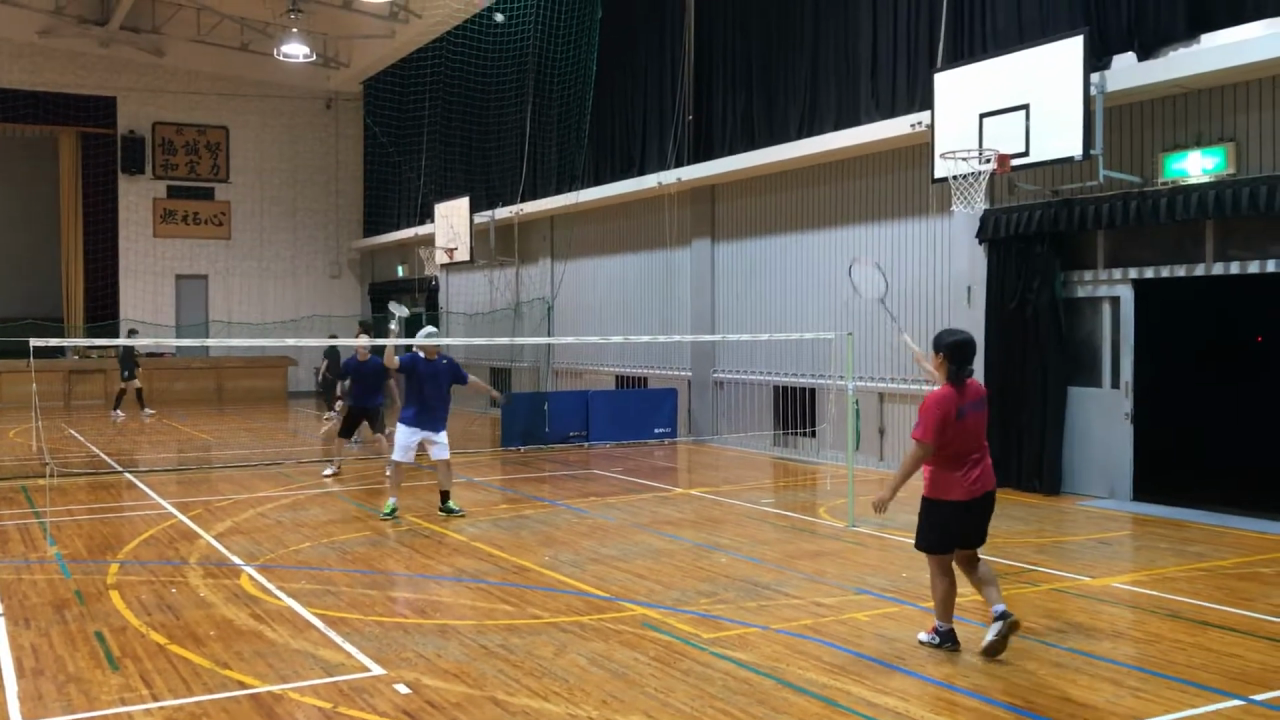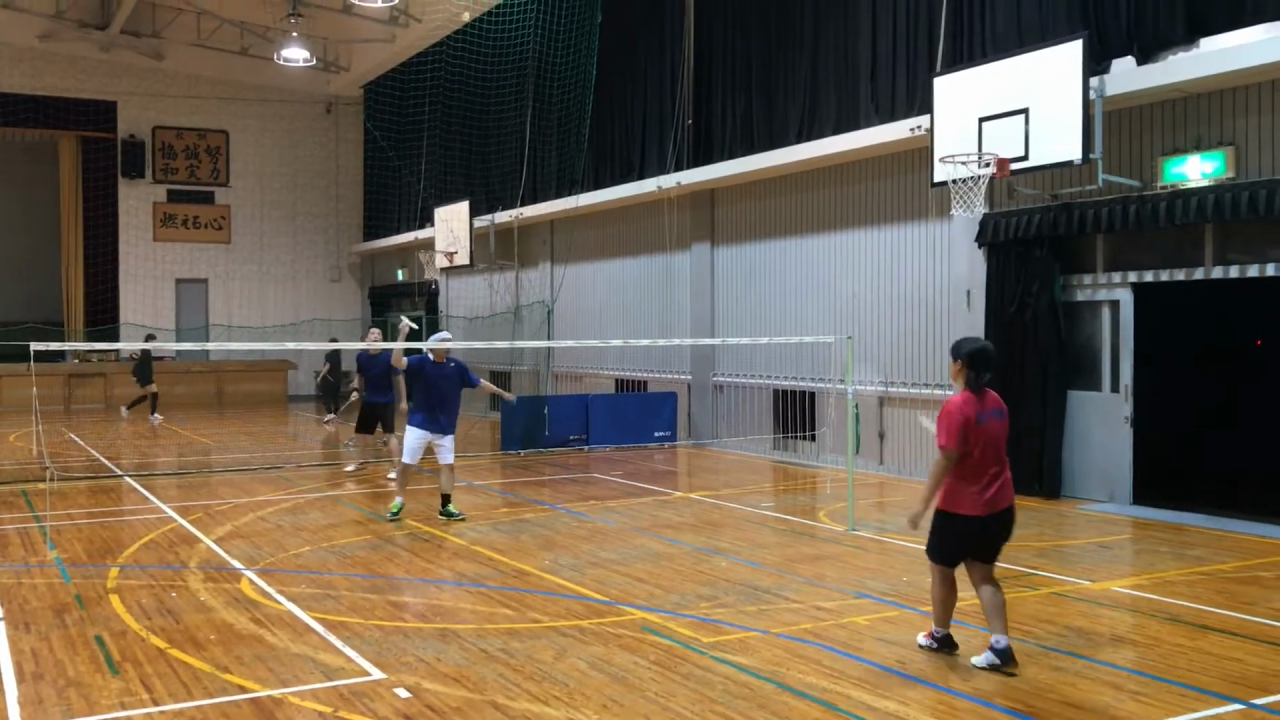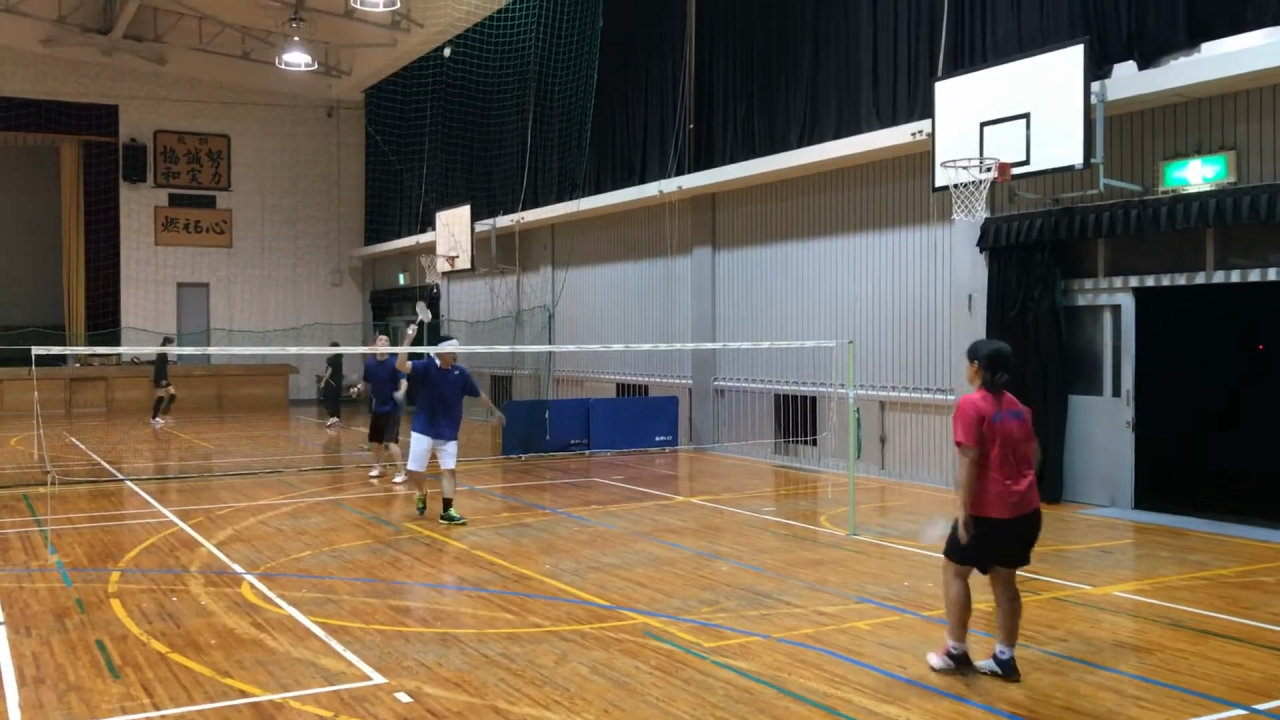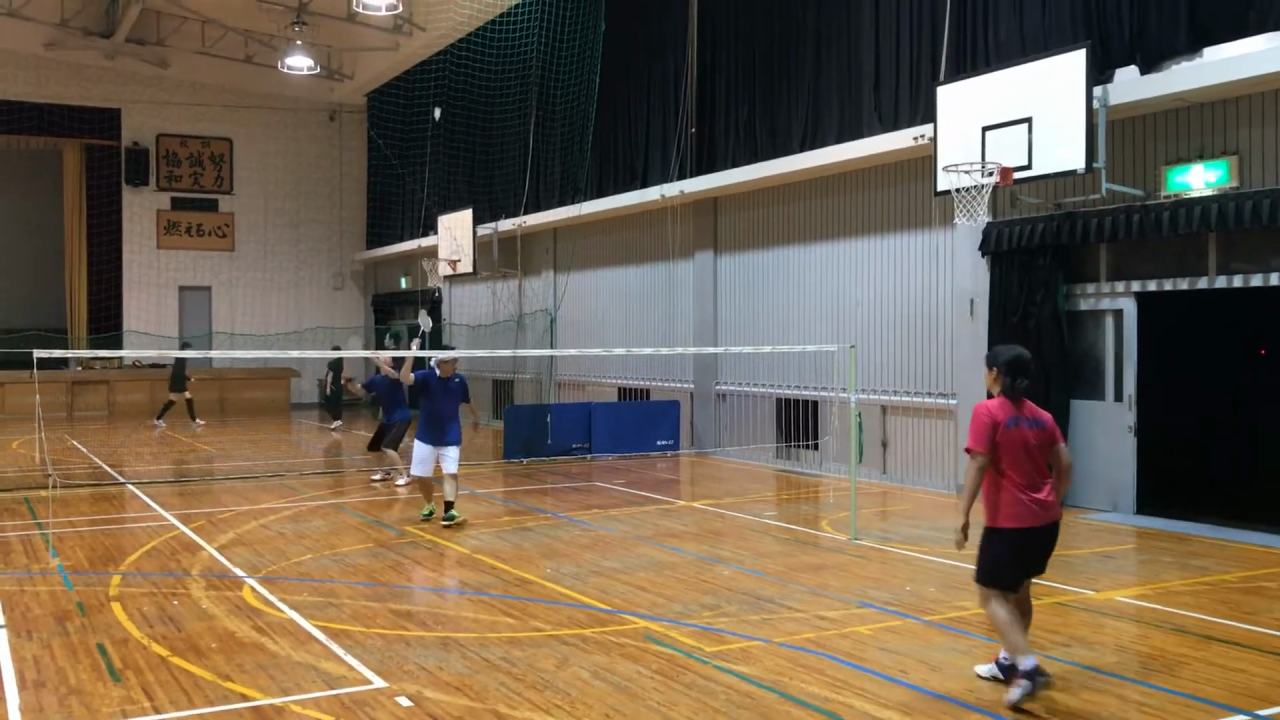
dt=0.2s
person 1, frame 1
left shoulder: (937, 400)
right shoulder: (976, 388)
left elbow: (921, 452)
left wrist: (890, 490)
right wrist: (929, 367)
left hip: (946, 495)
right hip: (982, 490)
left knee: (939, 563)
right knee: (968, 557)
left ankle: (943, 632)
right ankle: (1000, 614)
person 1, frame 2
left shoulder: (955, 407)
right shoulder: (996, 402)
left elbow: (946, 460)
left wrist: (923, 504)
left hip: (962, 507)
right hip: (1000, 505)
left knee: (941, 569)
right knee: (983, 574)
left ankle: (940, 636)
right ankle: (1000, 648)
person 1, frame 3
left shoulder: (970, 405)
right shoulder: (1017, 407)
left elbow: (969, 460)
right elbow: (1034, 455)
left wrist: (963, 511)
left hip: (987, 511)
right hip: (1025, 509)
left knee: (954, 571)
right knee: (1004, 580)
left ankle: (956, 651)
right ankle: (1004, 658)
person 1, frame 4
left shoulder: (987, 411)
right shoulder: (1041, 416)
left elbow: (978, 466)
right elbow: (1064, 465)
left wrist: (963, 515)
right wrist: (1054, 503)
left hip: (1008, 521)
right hip: (1044, 520)
left knee: (994, 597)
right knee: (1017, 591)
left ankle: (1029, 670)
right ankle: (1008, 663)
person 2, frame 1
left shoulder: (447, 363)
right shoulder: (412, 360)
left elbow: (467, 380)
right elbow: (389, 362)
left wrist: (490, 390)
right wrist: (392, 336)
left hip: (436, 425)
right hip: (410, 423)
left knee: (443, 462)
right knee: (399, 462)
left ankle: (445, 503)
right ankle: (392, 502)
person 2, frame 2
left shoulder: (456, 366)
right shoulder: (420, 362)
left elbow: (478, 383)
right elbow: (397, 362)
left wrist: (502, 393)
right wrist: (402, 335)
left hip: (445, 428)
right hip: (419, 425)
left knee: (448, 465)
right knee: (406, 463)
left ankle: (446, 507)
right ankle: (398, 502)
person 2, frame 3
left shoulder: (461, 373)
right shoulder: (426, 367)
left elbow: (478, 394)
right elbow: (401, 366)
left wrist: (495, 410)
right wrist: (408, 339)
left hip: (448, 433)
right hip: (423, 430)
left knee: (449, 470)
right knee: (416, 471)
left ankle: (447, 511)
right ankle: (422, 494)
person 2, frame 4
left shoulder: (460, 380)
right shoulder: (427, 377)
left elbow: (466, 401)
right elbow: (404, 379)
left wrist: (475, 417)
right wrist: (412, 353)
left hip: (450, 438)
right hip: (426, 438)
left knee: (450, 474)
right knee: (420, 476)
left ankle: (449, 512)
right ankle: (430, 506)
